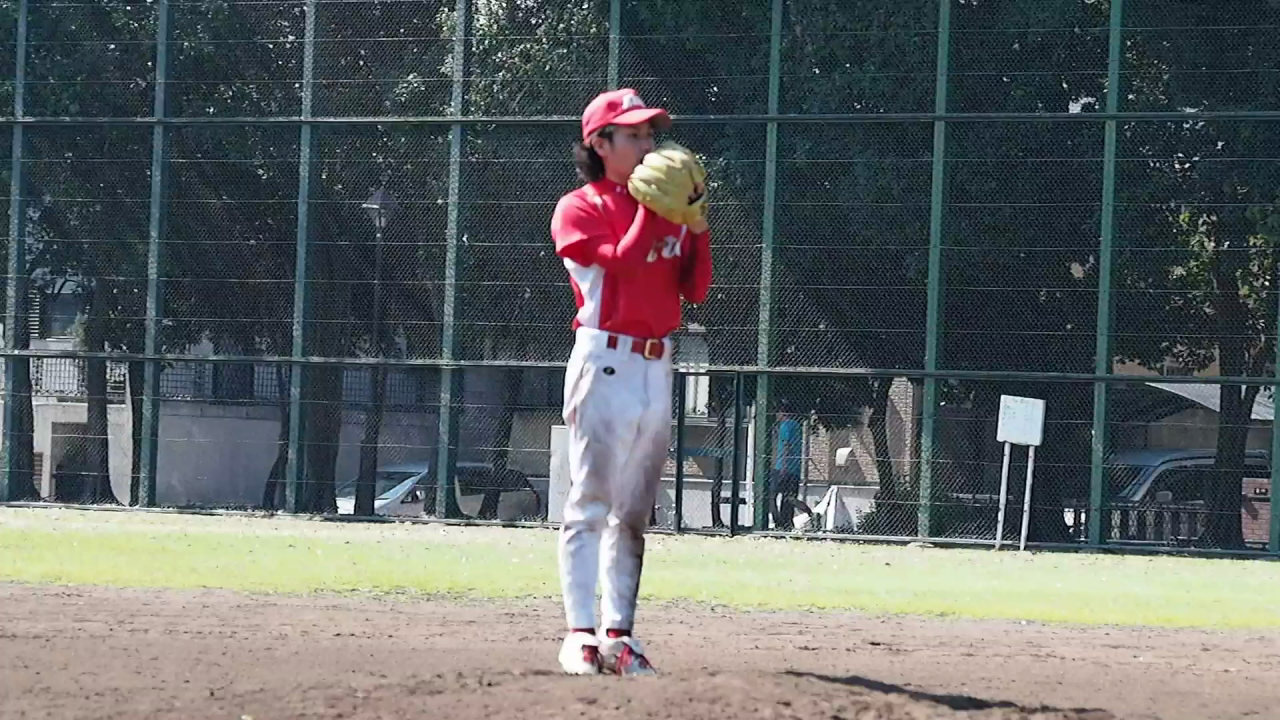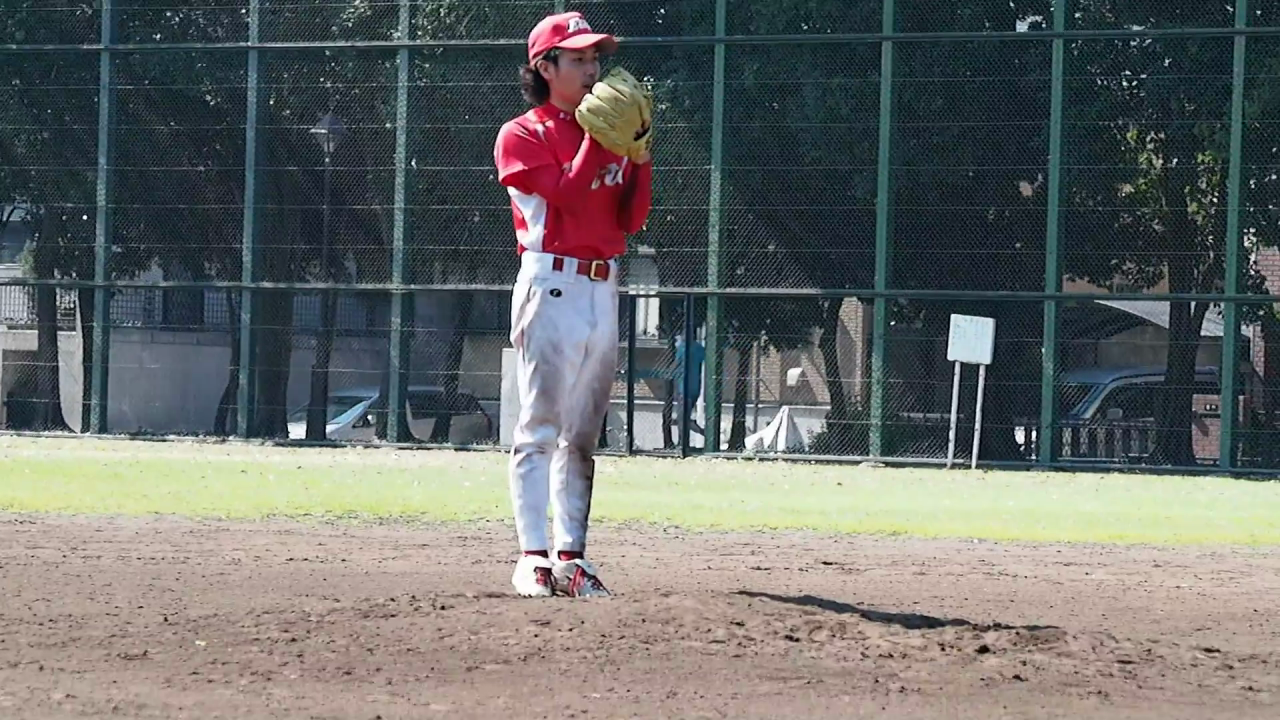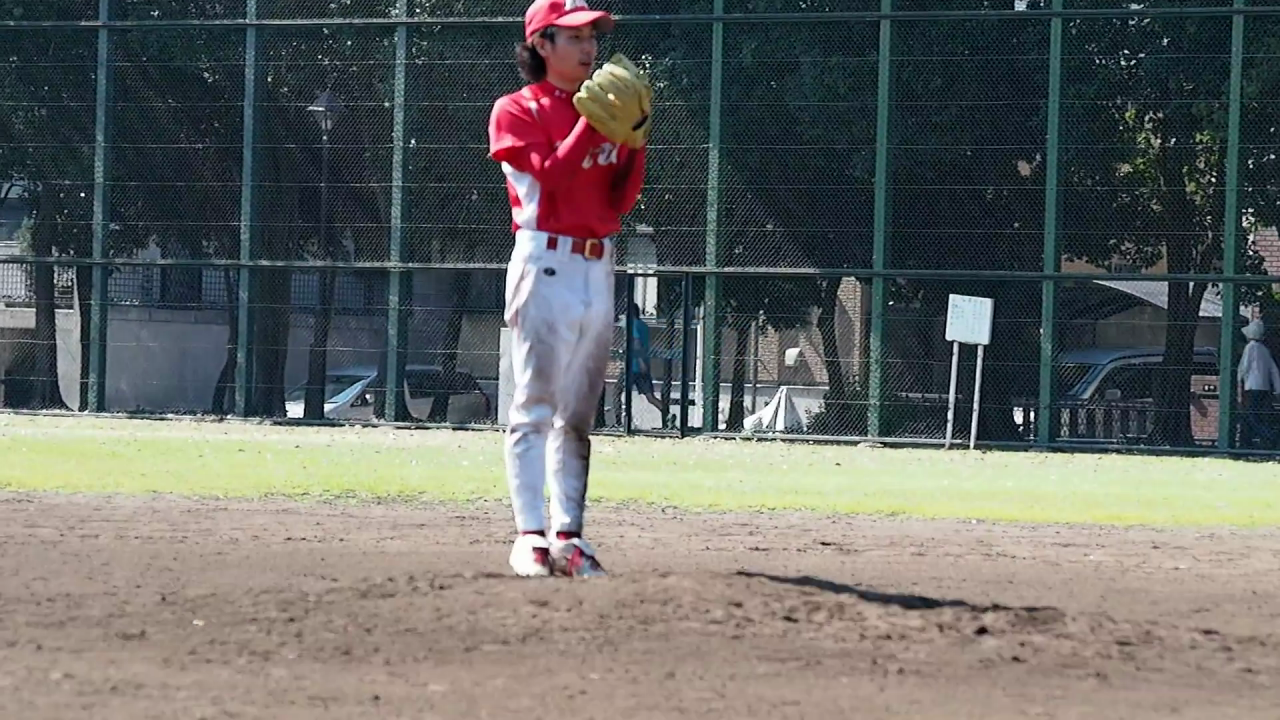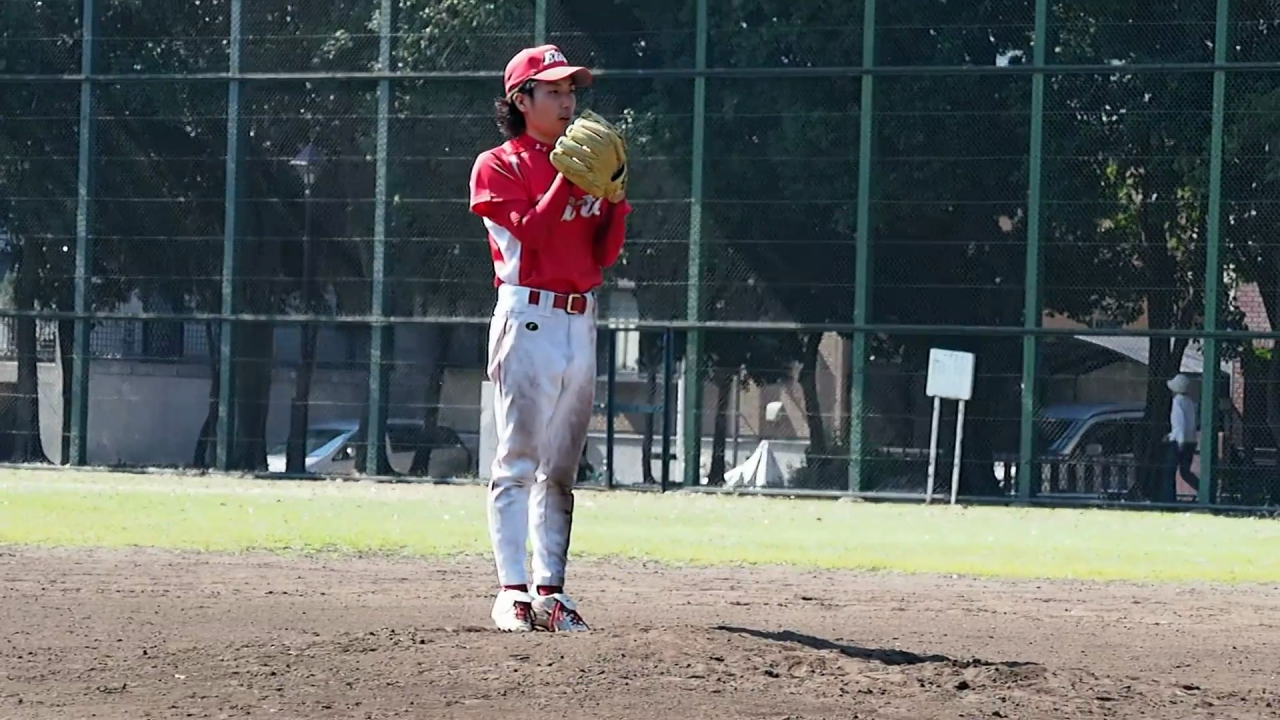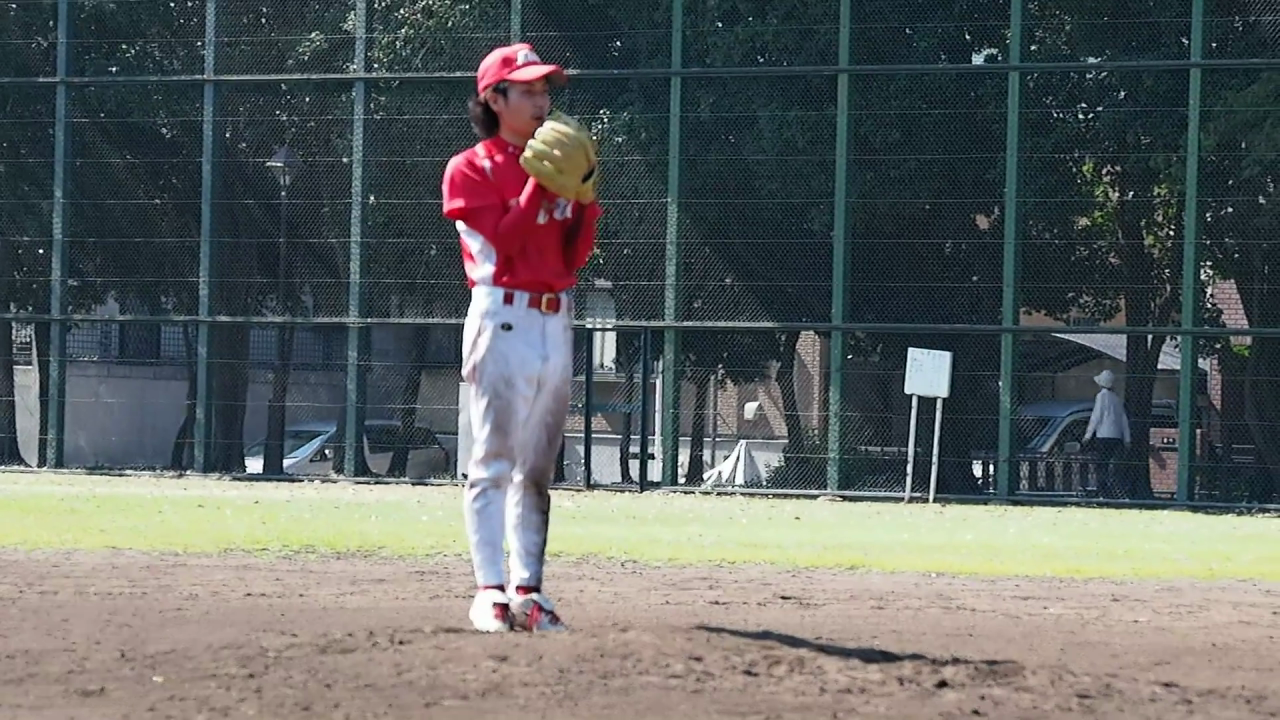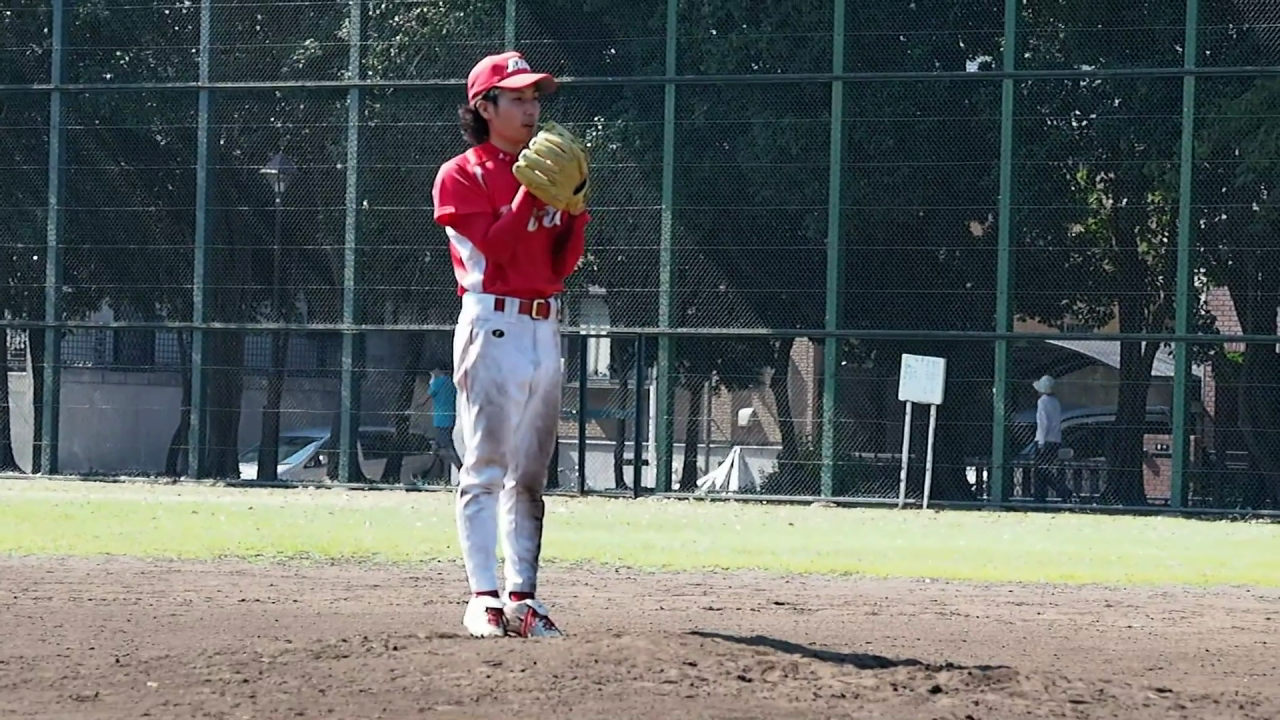
dt=0.5s
person 1, frame 1
left shoulder: (665, 209)
right shoulder: (579, 208)
left elbow: (696, 288)
right elbow: (625, 264)
left wrist: (694, 216)
right wrist: (651, 202)
left hip: (657, 367)
right hip: (606, 363)
left knee: (633, 510)
right knee: (590, 504)
left ankle: (619, 632)
right ankle: (581, 633)
person 1, frame 2
right shoulder: (521, 134)
left elbow: (631, 219)
right elbow: (569, 196)
left wrist: (639, 150)
right wrist: (598, 133)
left hip: (603, 290)
right hip: (552, 286)
left knee: (582, 433)
right knee: (540, 427)
left ankle: (571, 555)
right ankle: (534, 556)
person 1, frame 3
left shoulder: (606, 110)
right shoulder: (516, 110)
left elbow: (621, 200)
right elbow: (555, 174)
left wrist: (636, 135)
right wrist: (593, 115)
left hip: (599, 267)
right hip: (547, 263)
left knee: (578, 411)
right knee: (536, 404)
left ankle: (568, 534)
right ankle: (531, 534)
person 1, frame 4
right shoulder: (498, 165)
left elbow: (604, 254)
right elbow: (532, 232)
left wrist: (615, 189)
right wrist: (570, 173)
left hip: (581, 322)
right hip: (529, 319)
left knee: (560, 467)
right knee: (518, 460)
left ankle: (550, 589)
right ankle: (513, 589)
person 1, frame 5
right shoulder: (470, 168)
left elbow: (574, 258)
right elbow: (504, 241)
left wrist: (586, 193)
right wrist: (541, 179)
left hip: (555, 323)
right hip: (503, 320)
left knee: (537, 467)
right knee: (494, 460)
left ankle: (527, 589)
right ankle: (490, 590)
person 1, frame 6
right shoulder: (461, 175)
left elbow: (562, 265)
right elbow: (493, 249)
left wrist: (576, 204)
right wrist: (532, 190)
left hip: (545, 329)
right hip: (494, 326)
left knee: (530, 473)
right knee: (486, 468)
left ankle: (523, 594)
right ankle: (484, 597)
